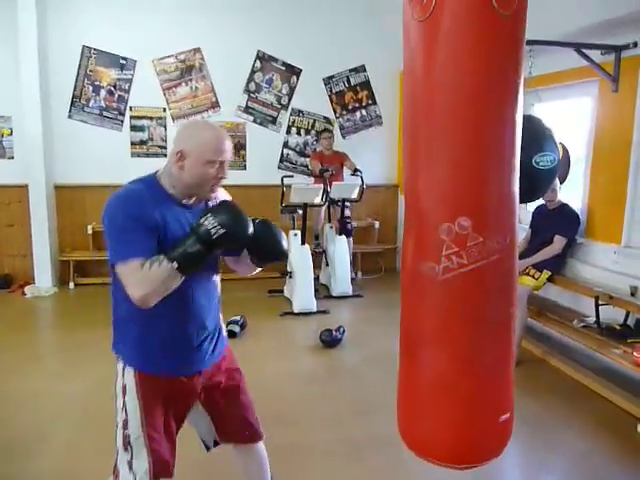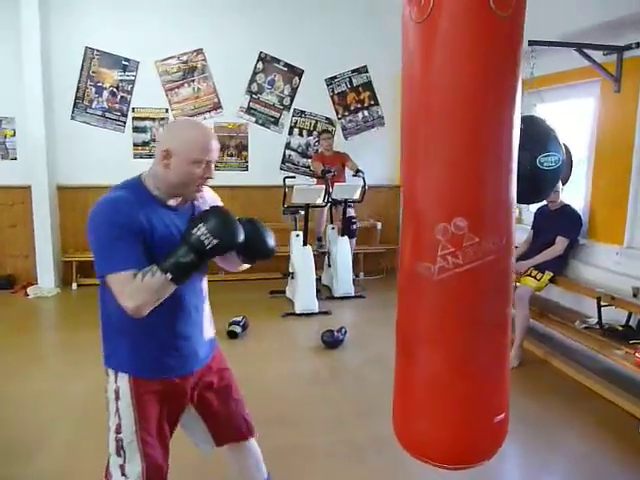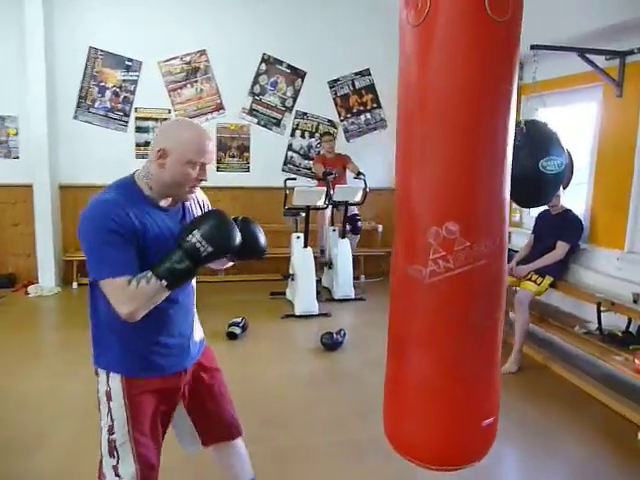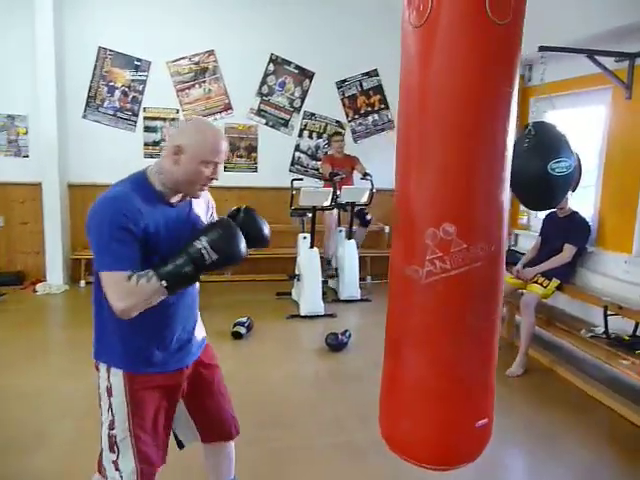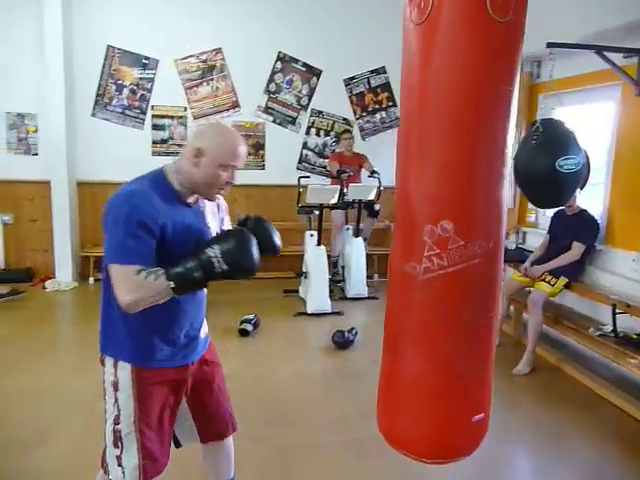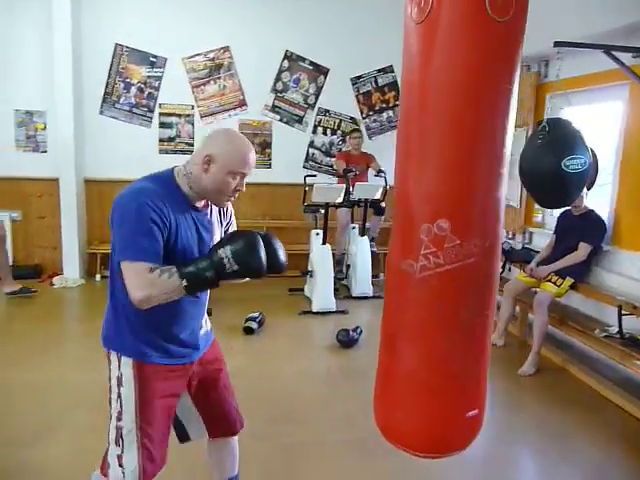
dt=0.1s
person 1, frame 1
left shoulder: (215, 199)
right shoulder: (129, 205)
left elbow: (245, 266)
right elbow: (142, 291)
left wrist: (257, 247)
right wrist: (199, 242)
left hip: (212, 353)
right hip: (151, 366)
left knee: (248, 435)
person 1, frame 2
left shoulder: (202, 200)
right shoulder: (115, 212)
left elbow: (230, 262)
right elbow: (134, 301)
left wrist: (247, 245)
right wrist: (193, 250)
left hip: (202, 354)
right hip: (142, 370)
left knee: (239, 434)
person 1, frame 3
left shoulder: (191, 200)
right shoulder: (107, 213)
left elbow: (216, 259)
right elbow: (128, 305)
left wrist: (238, 244)
right wrist: (187, 255)
left hip: (191, 353)
right hip: (133, 369)
left knee: (227, 434)
person 1, frame 4
left shoulder: (193, 197)
right shoulder: (117, 209)
left elbow: (213, 255)
right elbow: (124, 301)
left wrist: (236, 235)
right wrist: (193, 260)
left hip: (190, 348)
right hip: (135, 364)
left knee: (221, 432)
person 1, frame 5
left shoulder: (207, 200)
right shoulder: (135, 204)
left elbow: (225, 260)
right elbow: (131, 295)
left wrist: (248, 241)
right wrist: (203, 266)
left hip: (194, 347)
right hip: (141, 360)
left knee: (219, 432)
person 1, frame 6
left shoulder: (217, 204)
right shoulder: (142, 203)
left elbow: (227, 271)
right elbow: (143, 292)
left wrist: (255, 256)
right wrist: (215, 264)
left hip: (196, 343)
right hip: (144, 354)
left knee: (225, 426)
person 2, frame 1
left shoulder: (569, 215)
right shoulder: (539, 210)
left elbow: (556, 247)
left wrist: (526, 262)
left hip: (545, 263)
right hip: (524, 259)
left knee: (519, 294)
left ankle: (514, 349)
person 2, frame 2
left shoulder: (571, 216)
right shoulder: (541, 211)
left elbow: (558, 249)
left wrist: (528, 263)
right wrist: (514, 258)
left hip: (548, 264)
right hip: (526, 259)
left knee: (521, 294)
left ankle: (516, 350)
person 2, frame 3
left shoulder: (572, 221)
right shoulder: (542, 216)
left elbow: (559, 253)
left wrist: (527, 267)
right wrist: (514, 262)
left hip: (548, 269)
right hip: (526, 264)
left knee: (521, 299)
left ankle: (516, 355)
person 2, frame 4
left shoulder: (580, 224)
right shoulder: (550, 217)
left elbow: (566, 256)
left wrist: (536, 270)
right wrist: (520, 264)
left hip: (555, 271)
right hip: (533, 266)
left knee: (527, 301)
left ankle: (522, 358)
person 2, frame 5
left shoulder: (589, 222)
right shoulder: (558, 216)
left elbow: (575, 254)
left wrist: (543, 268)
right wrist: (529, 262)
left hip: (563, 270)
right hip: (541, 264)
left knee: (535, 300)
right knee: (505, 287)
left ankle: (529, 357)
right ankle: (495, 334)
person 2, frame 6
left shoulder: (595, 222)
right shoulder: (564, 216)
left elbow: (581, 254)
left wrist: (549, 268)
right wrist: (535, 262)
left hip: (570, 270)
right hip: (547, 265)
left knee: (541, 300)
right knee: (510, 288)
left ankle: (534, 357)
right ankle: (499, 335)
person 3, frame 1
left shoulder: (341, 155)
right shoulder: (316, 156)
left elbow: (350, 165)
right elbow: (315, 167)
left wrist: (356, 170)
right wrist: (321, 171)
left knee: (346, 227)
right knee: (320, 209)
right ankle: (317, 237)
person 3, frame 2
left shoulder: (342, 156)
right shoulder: (317, 157)
left elbow: (351, 165)
right elbow: (317, 168)
left wrist: (357, 170)
right wrist: (323, 172)
left knee: (351, 225)
right knee: (322, 209)
right ankle: (319, 240)
person 3, frame 3
left shoulder: (343, 158)
right shoulder: (319, 159)
left elbow: (353, 167)
right elbow: (319, 170)
left wrist: (359, 173)
right wrist: (324, 174)
left knee: (356, 224)
right knee: (324, 214)
right ankle: (322, 250)
person 3, frame 4
left shoulder: (351, 159)
right shoulder: (327, 158)
left elbow: (361, 169)
right elbow: (326, 170)
left wrist: (365, 174)
right wrist: (331, 173)
left knee: (366, 219)
right knee: (331, 226)
right ankle: (329, 262)
person 3, frame 5
left shoulder: (360, 157)
right shoulder: (335, 156)
left elbow: (369, 167)
right elbow: (334, 168)
left wrist: (373, 171)
right wrist: (339, 171)
left knee: (374, 208)
right knee: (338, 226)
left ankle: (363, 238)
right ankle: (335, 265)
person 3, frame 6
left shoulder: (368, 157)
right shoulder: (343, 155)
left elbow: (376, 166)
right elbow: (340, 166)
left wrist: (380, 171)
right wrist: (345, 171)
left knee: (380, 207)
right knee: (343, 225)
left ankle: (371, 239)
right ankle: (339, 263)
